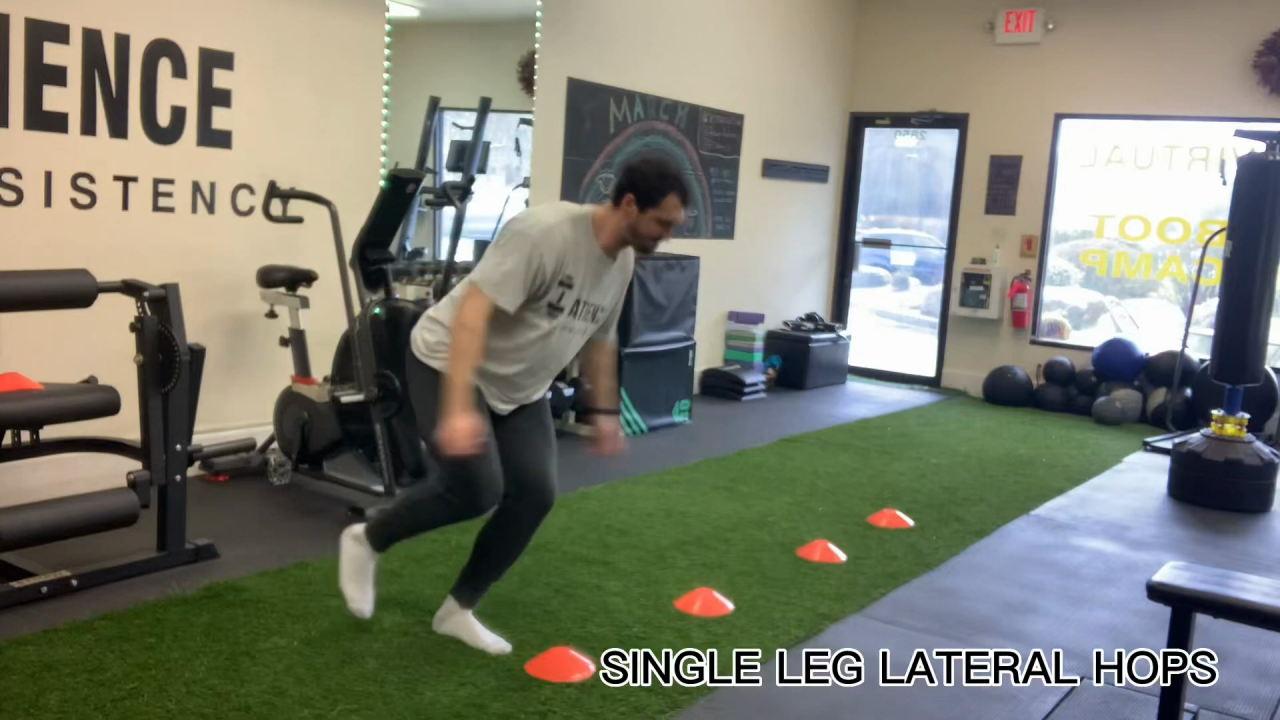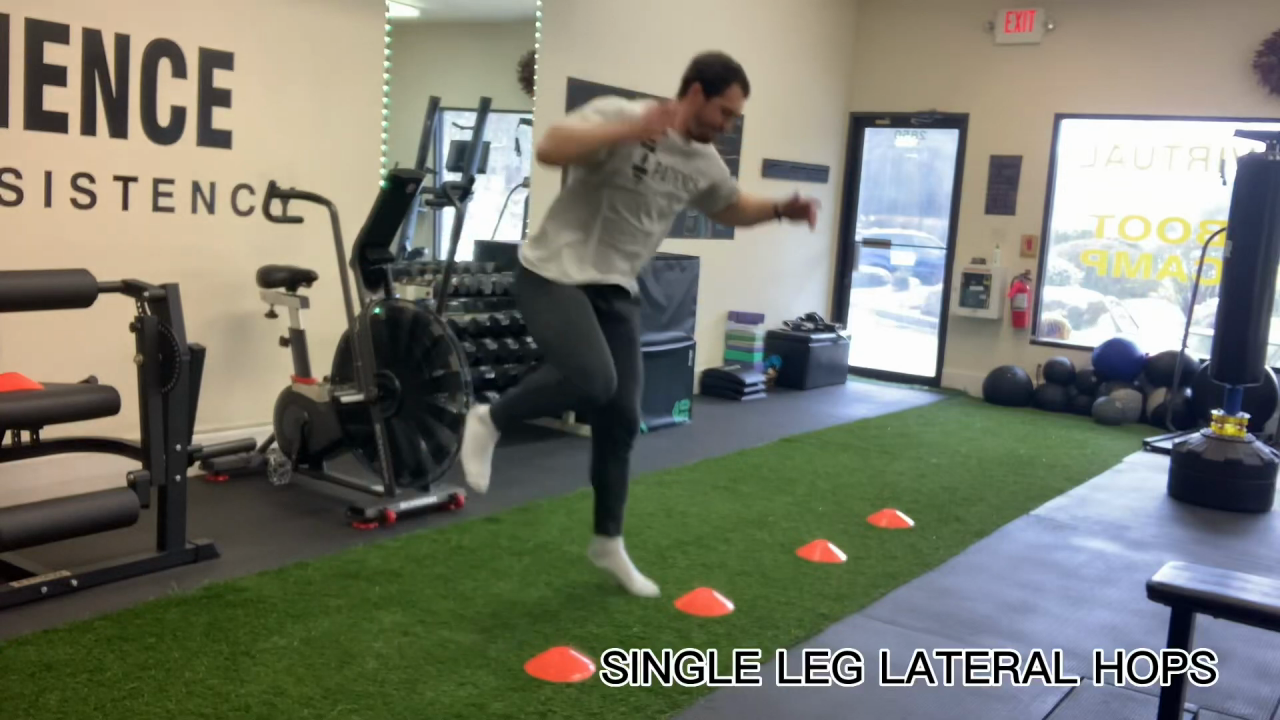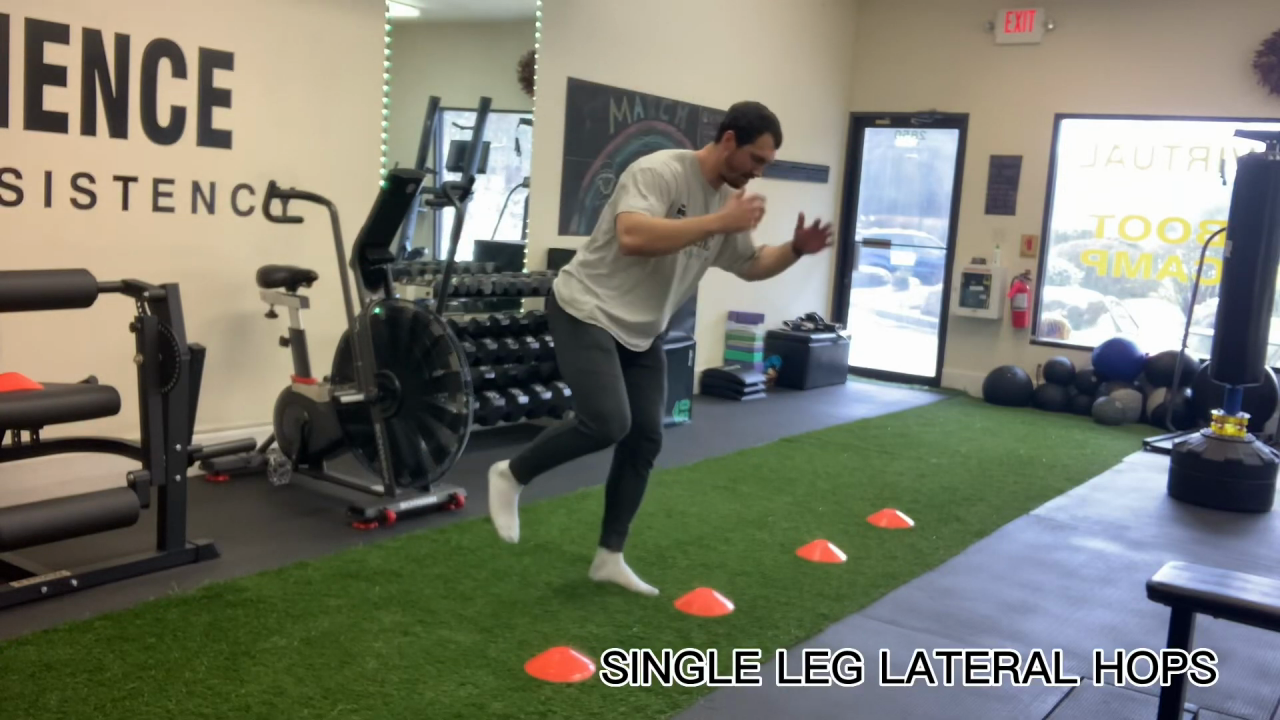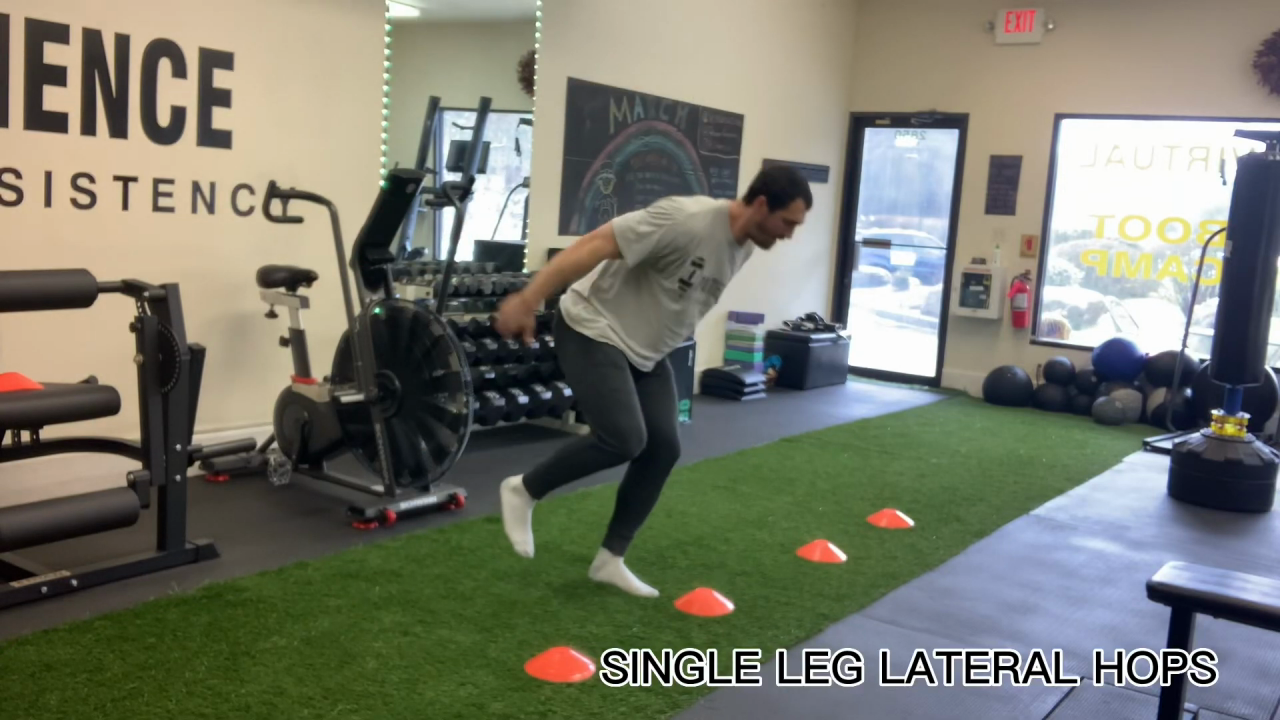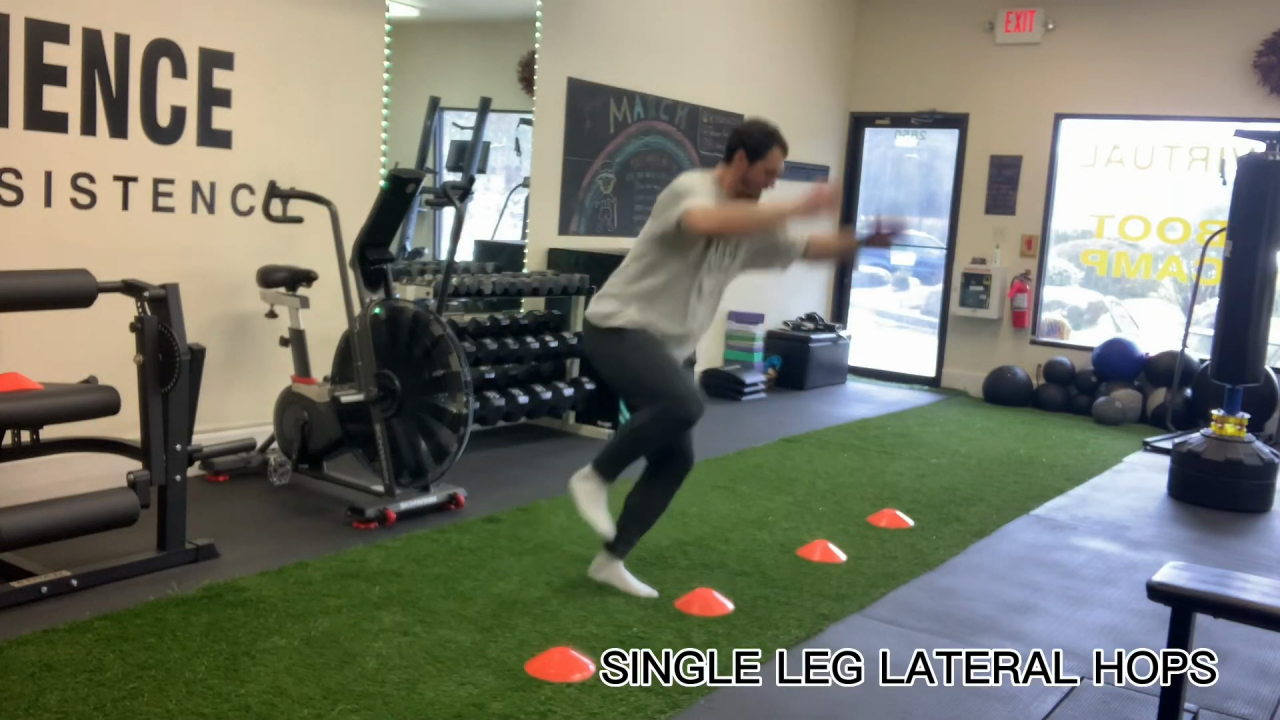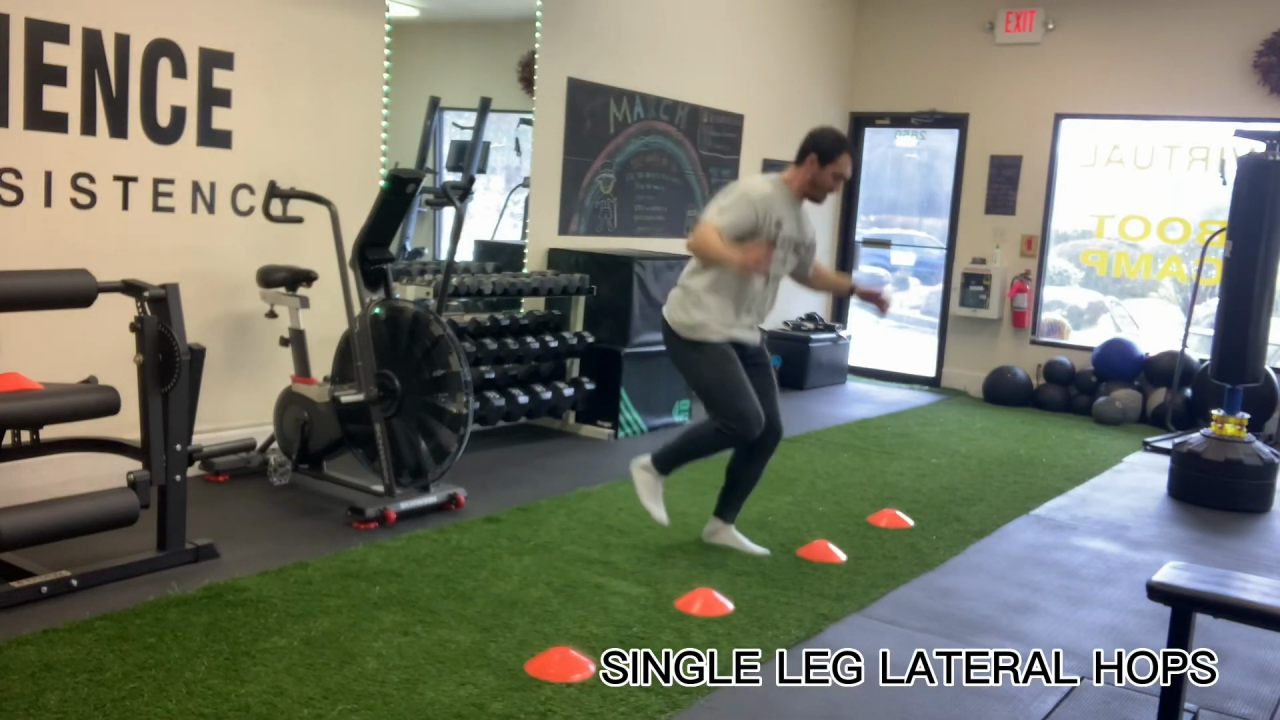
dt=0.5s
person 1, frame 1
left shoulder: (622, 262)
right shoulder: (545, 232)
left elbow: (602, 339)
right elbow: (474, 310)
left wrist: (604, 413)
right wrist: (458, 408)
left hip: (519, 387)
right hip: (445, 368)
left knee: (535, 495)
right knee: (478, 490)
left ankle: (458, 610)
right ankle: (366, 541)
person 1, frame 2
left shoulder: (702, 160)
right shoulder: (621, 116)
left elbow: (732, 208)
right elbow: (550, 148)
left wrist: (781, 209)
right wrist: (632, 129)
left hip: (613, 289)
right hip: (554, 275)
left knee: (620, 423)
right knee: (592, 381)
left ankle: (608, 544)
right ankle: (490, 420)
person 1, frame 3
left shoulder: (726, 199)
right shoulder: (657, 172)
left elbow: (751, 265)
right elbow: (632, 236)
left wrist: (795, 248)
right wrist: (718, 222)
left hip: (640, 329)
right hip: (586, 310)
left knee: (644, 440)
right knee: (606, 423)
left ankle: (609, 556)
right ankle: (511, 474)
person 1, frame 4
left shoulder: (741, 249)
right shoulder: (688, 219)
right elbow: (599, 244)
right wrist: (529, 297)
left hip: (646, 347)
right hip: (594, 330)
left knee: (662, 449)
right knee: (624, 440)
left ankle: (610, 559)
right ankle: (523, 490)
person 1, frame 5
left shoulder: (748, 217)
right shoulder: (692, 191)
left elbow: (800, 251)
right elbow: (710, 226)
left wrist: (858, 243)
right wrist: (791, 210)
left hip: (665, 344)
right hip: (620, 329)
left knee: (675, 458)
right knee: (683, 407)
left ankle: (610, 560)
right ankle: (594, 476)
person 1, frame 6
left shoulder: (799, 217)
right shoulder: (754, 196)
left elbow: (807, 271)
right elbow: (701, 239)
left wrist: (855, 289)
right wrist: (735, 258)
left hip: (741, 333)
right hip: (699, 330)
left knee: (766, 431)
right knee: (745, 425)
left ankle: (722, 526)
right ankle: (654, 468)
